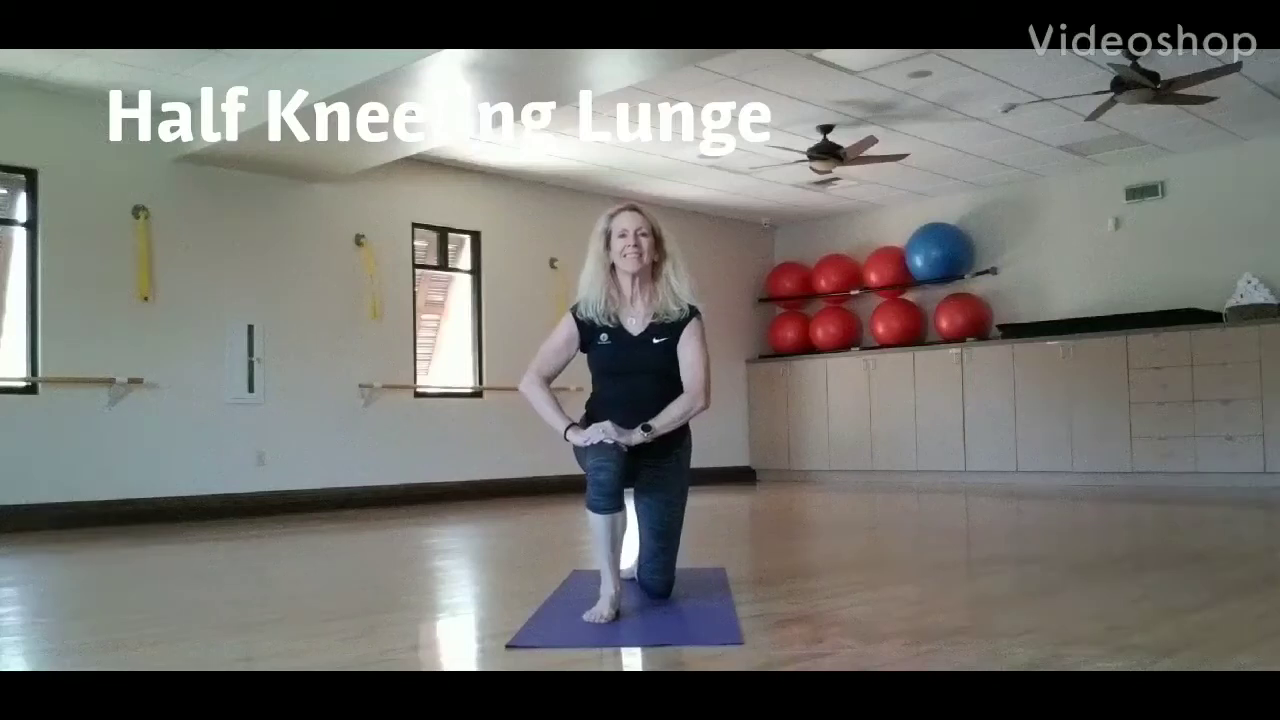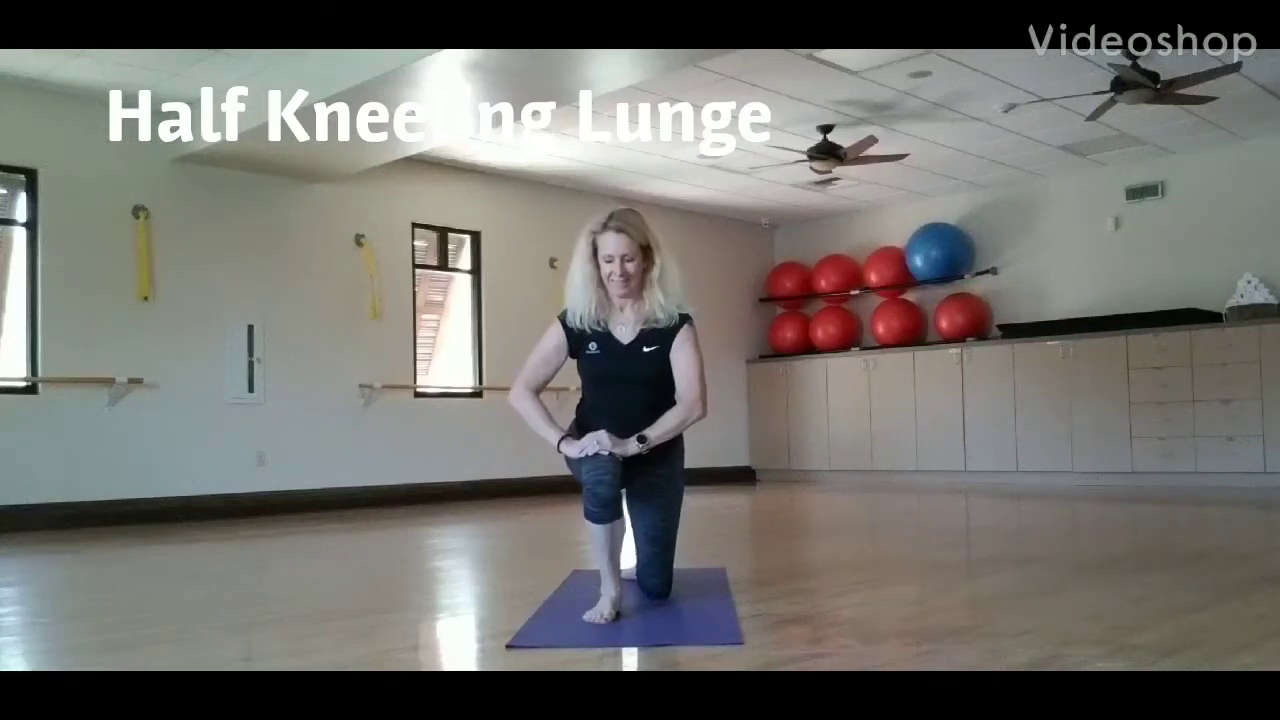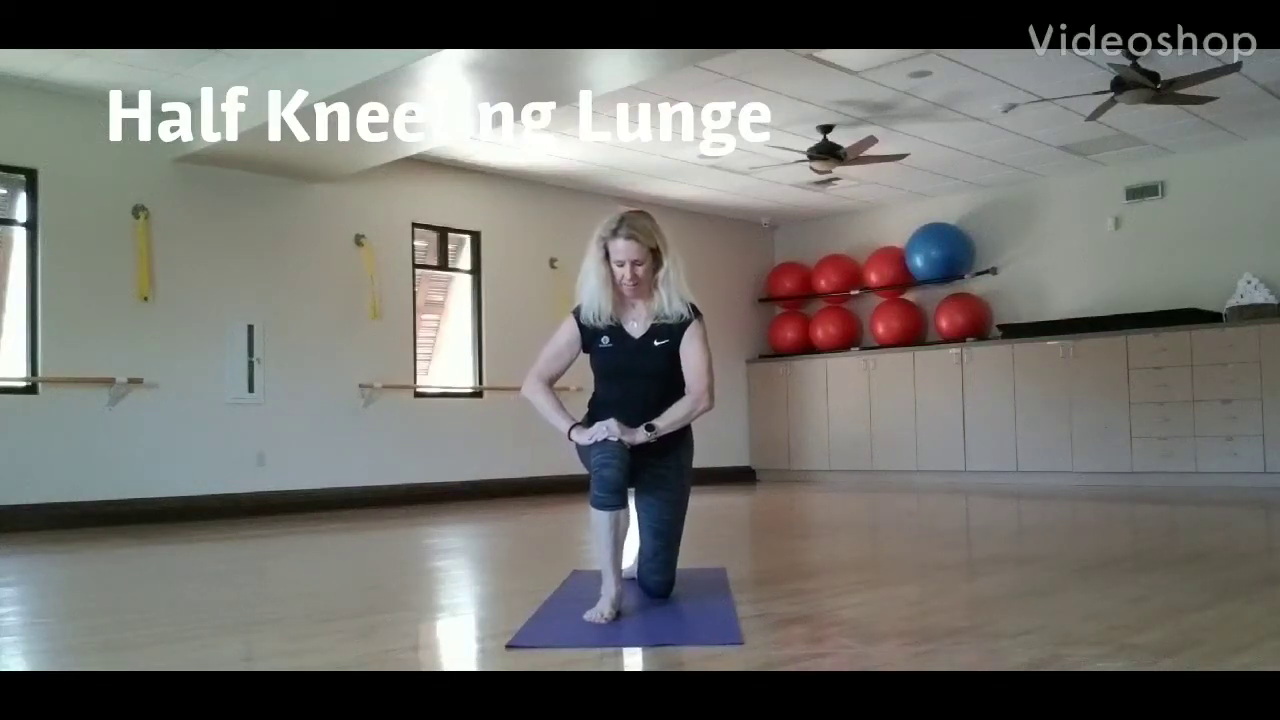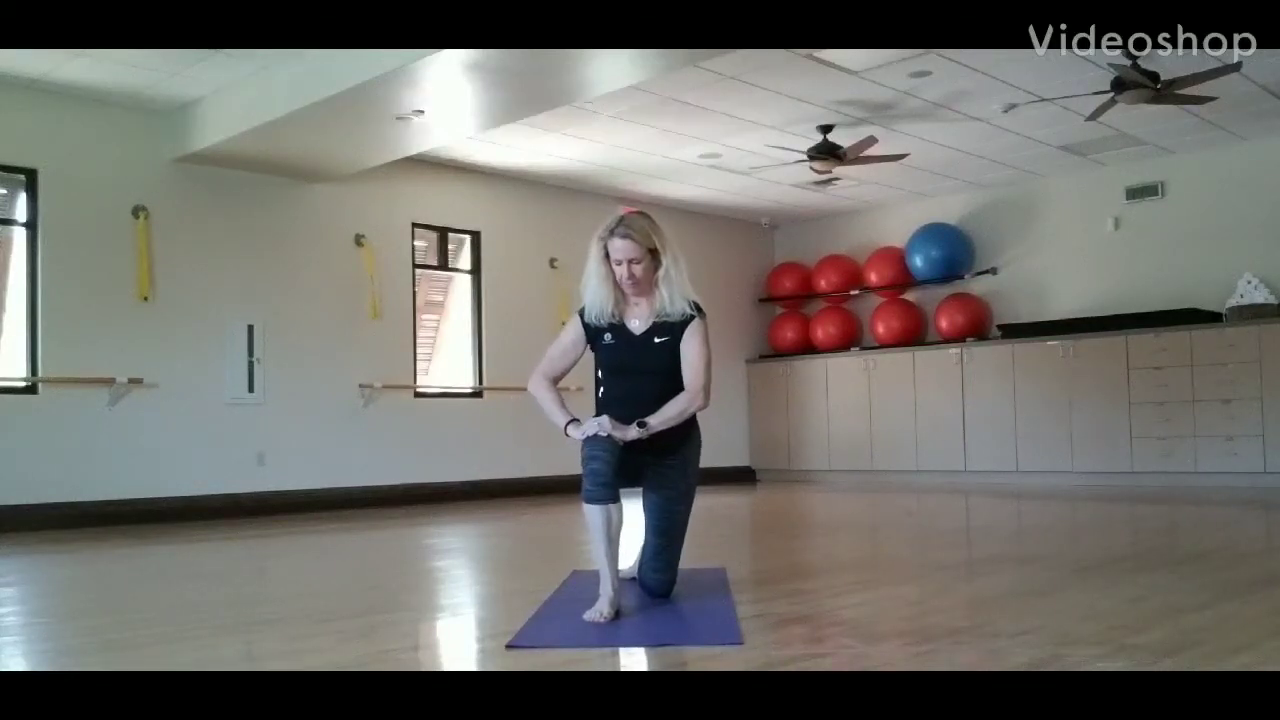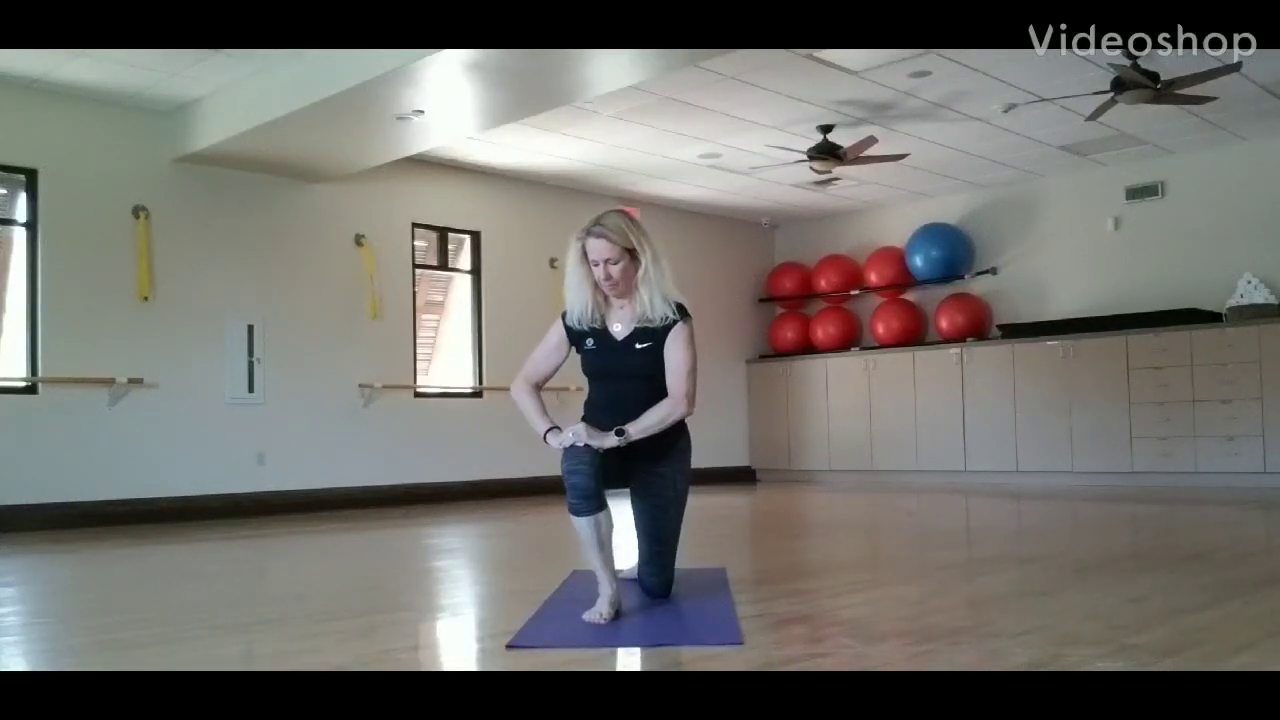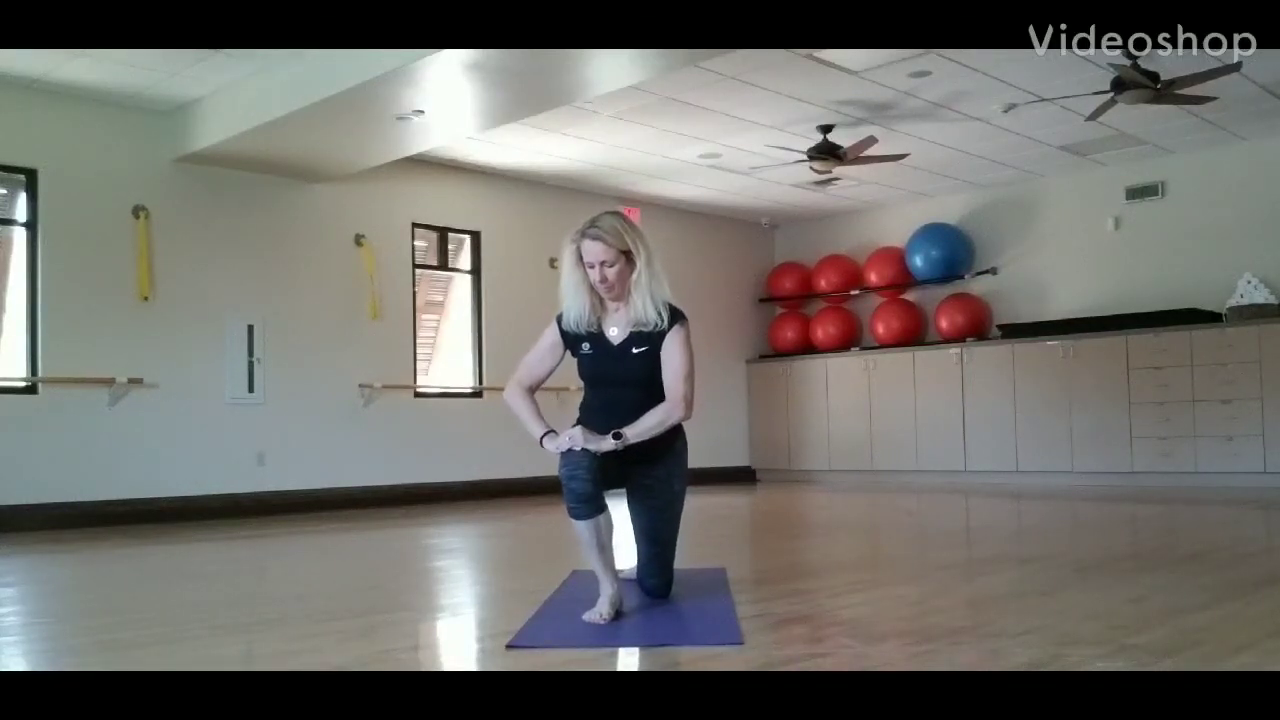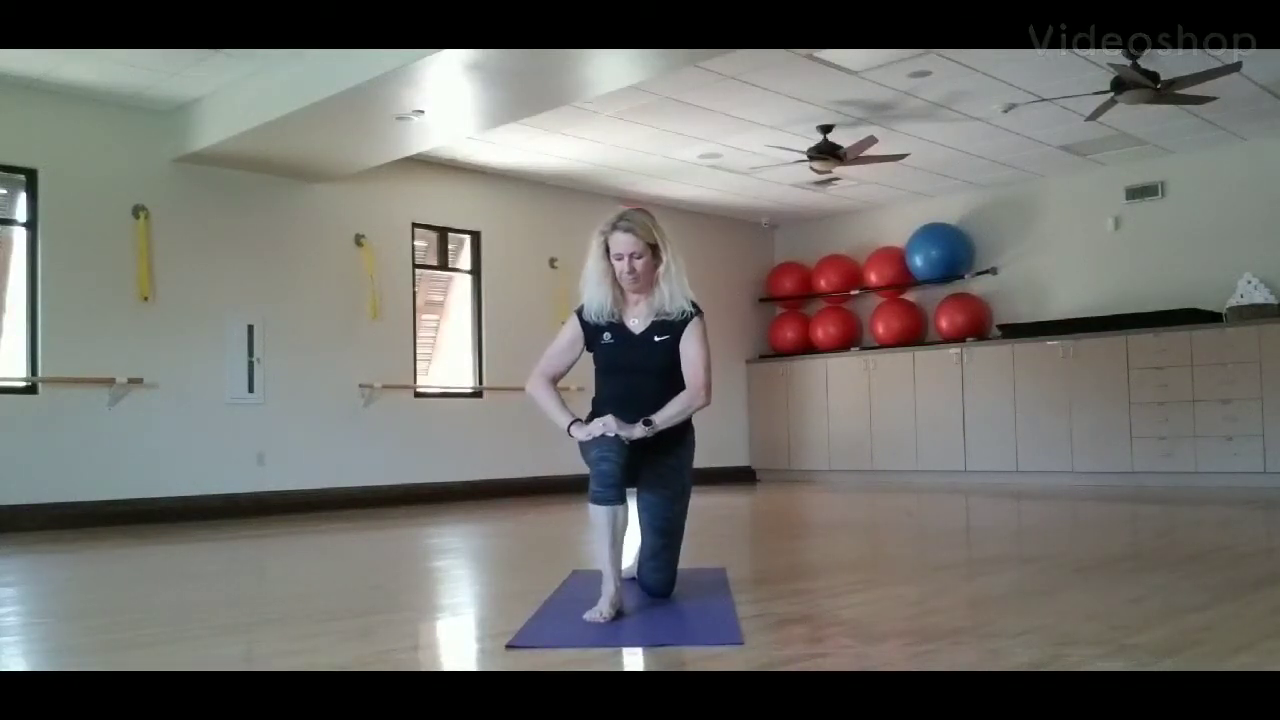
dt=0.7s
person 1, frame 1
left shoulder: (683, 316)
right shoulder: (586, 315)
left elbow: (697, 395)
right elbow: (532, 381)
left wrist: (639, 433)
right wrist: (571, 430)
left hip: (665, 446)
right hip: (604, 441)
left knee: (657, 585)
right knee: (605, 469)
left ankle: (639, 566)
right ankle: (609, 588)
person 1, frame 2
left shoulder: (674, 323)
right shoulder: (575, 321)
left elbow: (693, 405)
right elbow: (521, 392)
left wrist: (634, 444)
right wrist: (563, 442)
left hip: (656, 452)
right hip: (595, 447)
left knee: (656, 587)
right knee: (601, 479)
left ankle: (640, 565)
right ankle: (609, 589)
person 1, frame 3
left shoulder: (682, 318)
right shoulder: (589, 317)
left elbow: (701, 397)
right elbow: (534, 383)
left wrist: (642, 433)
right wrist: (574, 430)
left hip: (666, 447)
right hip: (605, 441)
left knee: (657, 583)
right knee: (609, 465)
left ankle: (639, 564)
right ankle: (610, 588)
person 1, frame 4
left shoulder: (685, 315)
right shoulder: (594, 315)
left elbow: (697, 394)
right elbow: (539, 380)
left wrist: (636, 428)
right wrist: (572, 426)
left hip: (672, 446)
right hip: (613, 441)
left knee: (658, 584)
right knee: (598, 456)
left ankle: (642, 563)
right ankle: (608, 589)
person 1, frame 5
left shoulder: (671, 318)
right shoulder: (577, 318)
left elbow: (681, 401)
right elbow: (523, 383)
left wrist: (615, 436)
right wrist: (552, 433)
left hip: (660, 450)
right hip: (598, 442)
left knee: (657, 585)
right knee: (577, 471)
left ankle: (639, 567)
right ankle: (607, 589)
person 1, frame 6
left shoulder: (667, 321)
right shoulder: (572, 321)
left elbow: (679, 405)
right elbow: (517, 388)
left wrist: (613, 439)
right wrist: (549, 437)
left hip: (656, 452)
right hip: (594, 444)
left knee: (656, 586)
right knee: (575, 473)
left ankle: (640, 569)
right ankle: (608, 588)
person 1, frame 7
left shoulder: (684, 315)
right shoulder: (591, 315)
left elbow: (699, 392)
right elbow: (538, 381)
left wrist: (640, 428)
right wrist: (574, 426)
left hip: (667, 444)
right hip: (608, 438)
left knee: (658, 584)
right knee: (608, 458)
left ankle: (639, 564)
right ankle: (609, 589)
